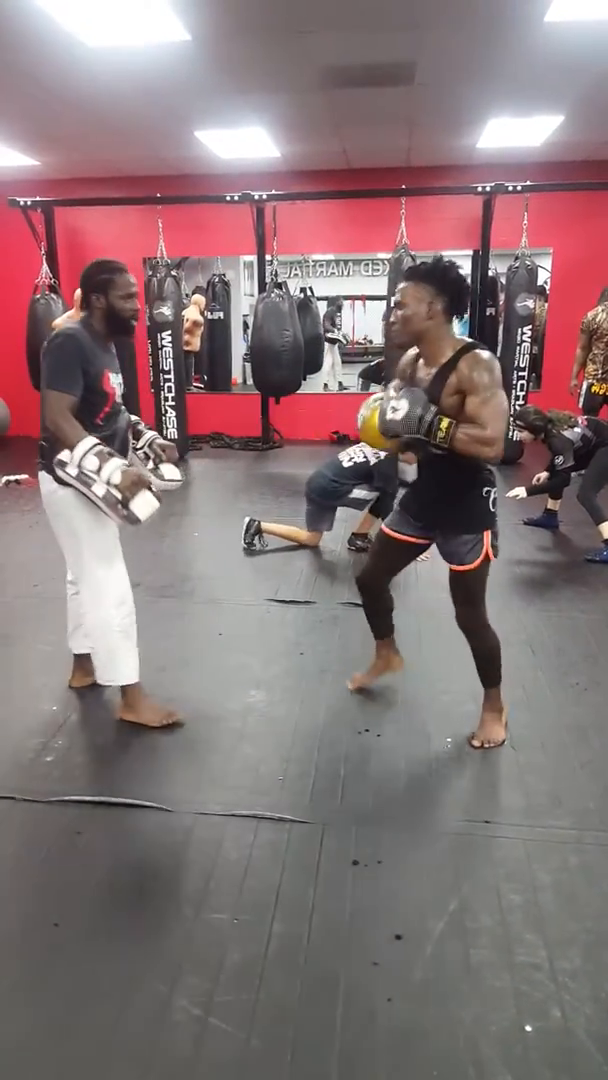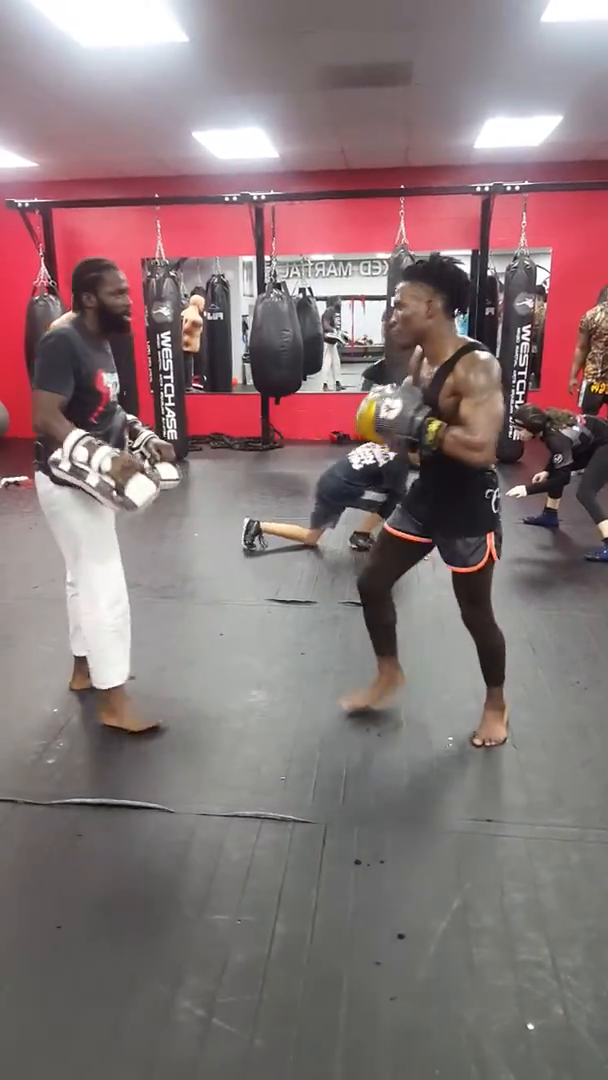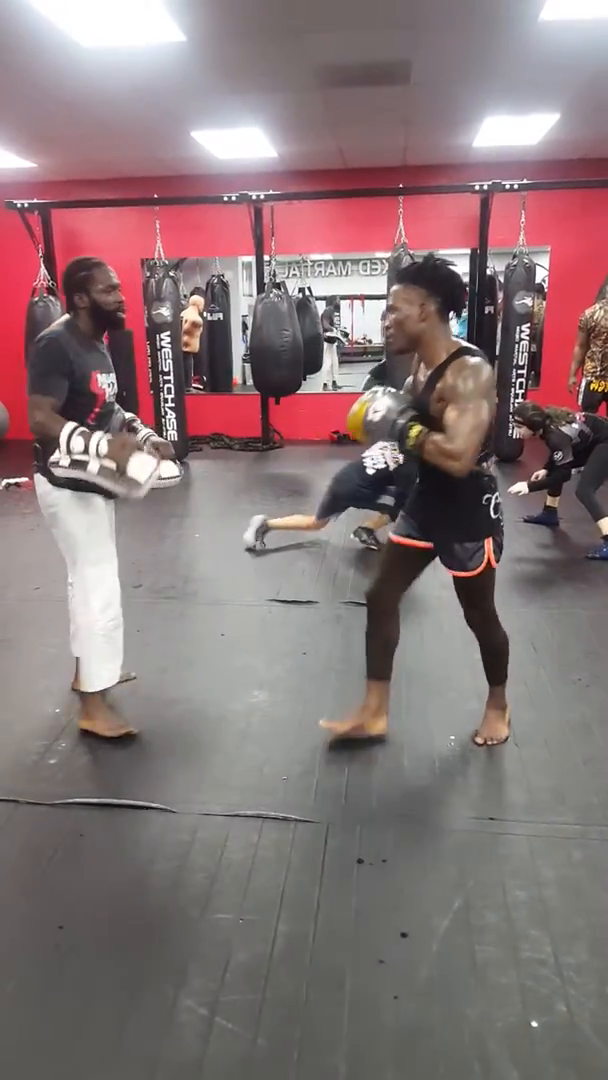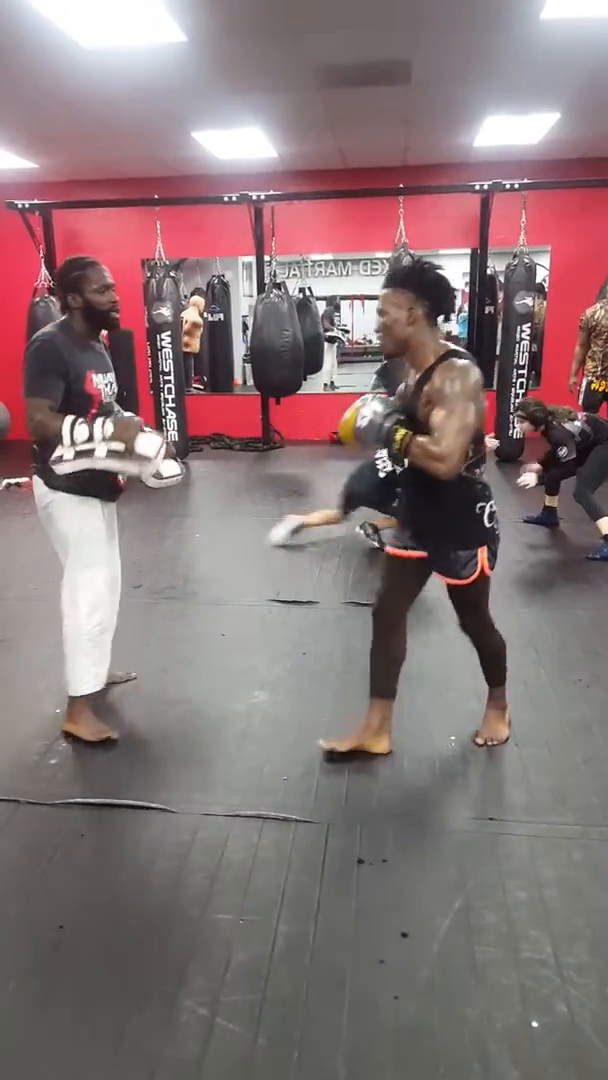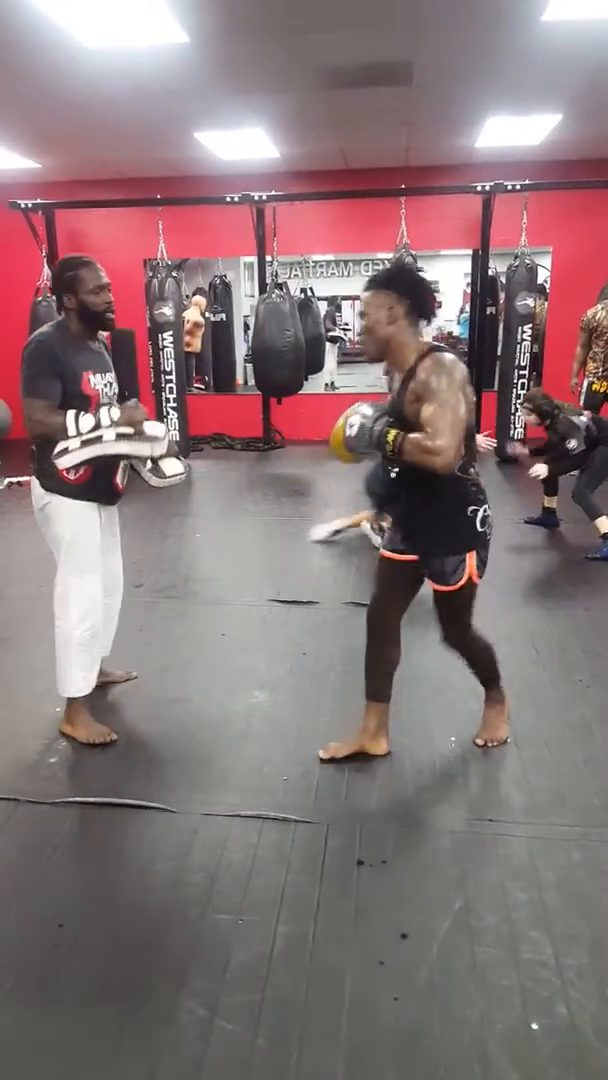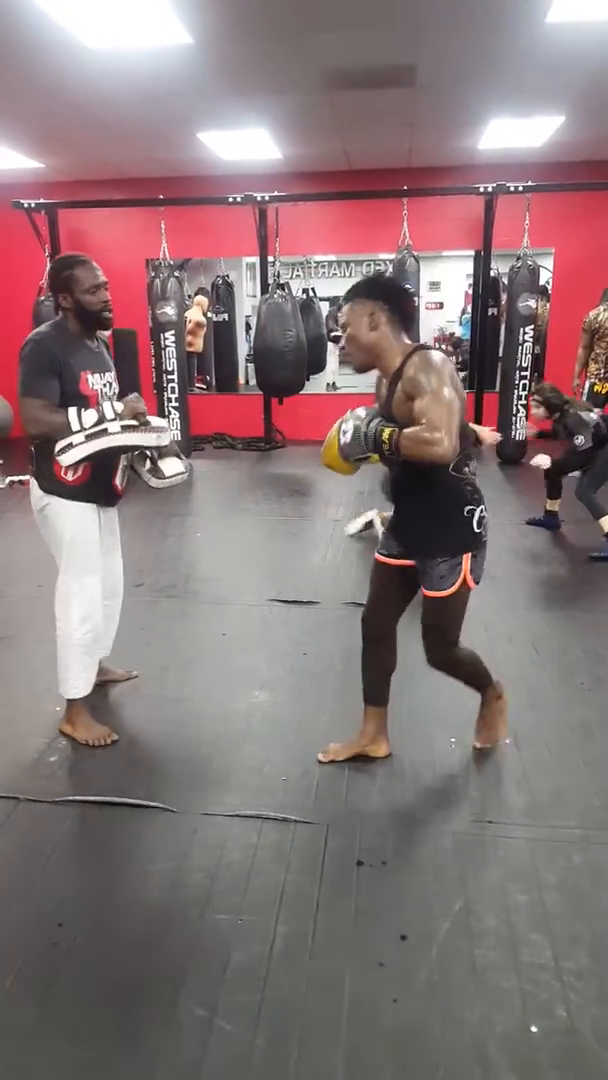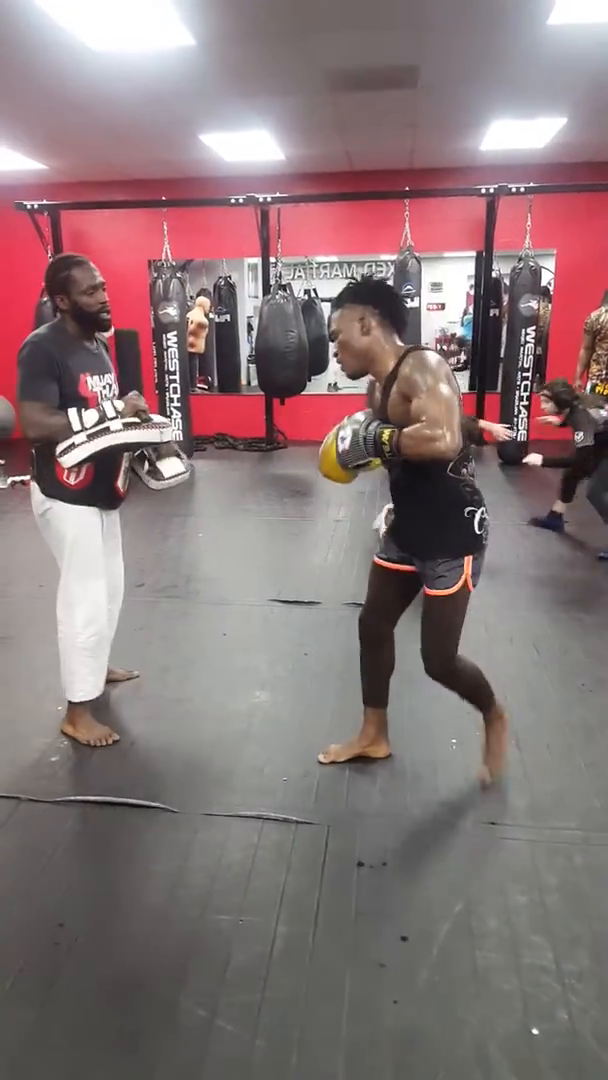
dt=0.1s
person 1, frame 1
left shoulder: (478, 367)
right shoulder: (410, 362)
left elbow: (490, 444)
right elbow: (392, 406)
left wrist: (426, 422)
right wrist: (392, 412)
left hip: (466, 509)
right hip: (420, 498)
left knee: (469, 615)
right knee: (371, 578)
left ankle: (493, 707)
right ankle: (385, 657)
person 1, frame 2
left shoulder: (477, 367)
right shoulder: (419, 359)
left elbow: (481, 449)
left wrist: (418, 423)
right wrist: (391, 416)
left hip: (469, 509)
right hip: (424, 498)
left knee: (476, 614)
right knee: (372, 583)
left ankle: (495, 705)
right ankle: (387, 675)
person 1, frame 3
left shoulder: (469, 372)
right shoulder: (423, 364)
left elbow: (457, 458)
left wrist: (400, 427)
right wrist: (386, 415)
left hip: (469, 514)
right hip: (424, 506)
left knee: (479, 615)
right knee: (381, 599)
left ankle: (497, 704)
right ankle: (373, 711)
person 1, frame 4
left shoulder: (457, 374)
right shoulder: (415, 369)
left elbow: (445, 461)
left wrist: (389, 431)
right wrist: (380, 423)
left hip: (463, 522)
right hip: (418, 516)
left knee: (474, 622)
right knee: (387, 614)
left ankle: (497, 703)
right ankle: (376, 730)
person 1, frame 5
left shoulder: (441, 370)
right shoulder: (403, 371)
left elbow: (442, 453)
left wrist: (379, 434)
right wrist: (368, 434)
left hip: (457, 524)
right hip: (412, 519)
left knee: (456, 630)
right knee: (381, 619)
left ankle: (496, 699)
right ankle: (373, 731)
person 1, frame 6
left shoulder: (428, 368)
right shoulder: (390, 377)
left elbow: (441, 445)
left wrist: (374, 435)
right wrist: (363, 442)
left hip: (452, 528)
right hip: (407, 523)
left knee: (439, 650)
right knee: (375, 623)
left ankle: (492, 696)
right ankle: (373, 734)
person 1, frame 7
left shoulder: (422, 369)
right shoulder: (382, 379)
left elbow: (443, 440)
left wrist: (376, 437)
right wrist: (359, 445)
left hip: (453, 529)
right hip: (409, 525)
left knee: (437, 657)
right knee: (374, 626)
left ankle: (494, 719)
right ankle: (374, 736)
person 2, frame 1
left shoulder: (102, 344)
right shoulder: (70, 344)
right elbow: (57, 420)
right wrist: (114, 472)
right hip: (72, 482)
left knee: (87, 576)
right knee: (108, 584)
left ankle: (84, 665)
right ankle: (131, 695)
person 2, frame 2
left shoulder: (98, 343)
right shoulder: (63, 344)
right elbow: (46, 418)
left wrist: (144, 440)
right wrist: (106, 461)
right hip: (69, 482)
left knee: (86, 577)
right knee: (103, 584)
left ankle: (85, 667)
right ankle: (112, 699)
person 2, frame 3
left shoulder: (95, 343)
right shoulder: (56, 345)
right elbow: (40, 420)
left wrist: (138, 439)
right wrist: (105, 446)
left hip: (95, 482)
right hip: (68, 486)
left knee: (92, 578)
right knee: (97, 587)
left ankle: (89, 668)
right ankle: (94, 705)
person 2, frame 4
left shoulder: (95, 344)
right shoulder: (50, 346)
right elbow: (38, 421)
left wrist: (130, 433)
right wrist: (110, 435)
left hip: (95, 483)
right hip: (66, 487)
left knee: (104, 580)
right knee: (87, 590)
left ankle: (91, 667)
right ankle: (78, 708)
person 2, frame 5
left shoulder: (97, 343)
right shoulder: (47, 346)
right elbow: (37, 421)
left wrist: (134, 427)
right wrist: (112, 421)
left hip: (99, 486)
right hip: (65, 491)
left knee: (107, 582)
right knee: (81, 594)
left ankle: (92, 665)
right ankle: (75, 710)
person 2, frame 6
left shoulder: (97, 342)
right shoulder: (45, 346)
right elbow: (36, 421)
left wrist: (133, 423)
right wrist: (115, 414)
left hip: (99, 486)
right hip: (64, 492)
left knee: (107, 583)
right knee: (82, 594)
left ankle: (92, 664)
right ankle: (75, 710)
person 2, frame 7
left shoulder: (97, 343)
right shoulder: (42, 348)
right elbow: (35, 425)
right wrist: (114, 413)
left hip: (103, 489)
right hip: (66, 496)
left knee: (109, 586)
right knee: (84, 598)
left ankle: (95, 666)
right ankle: (77, 711)
